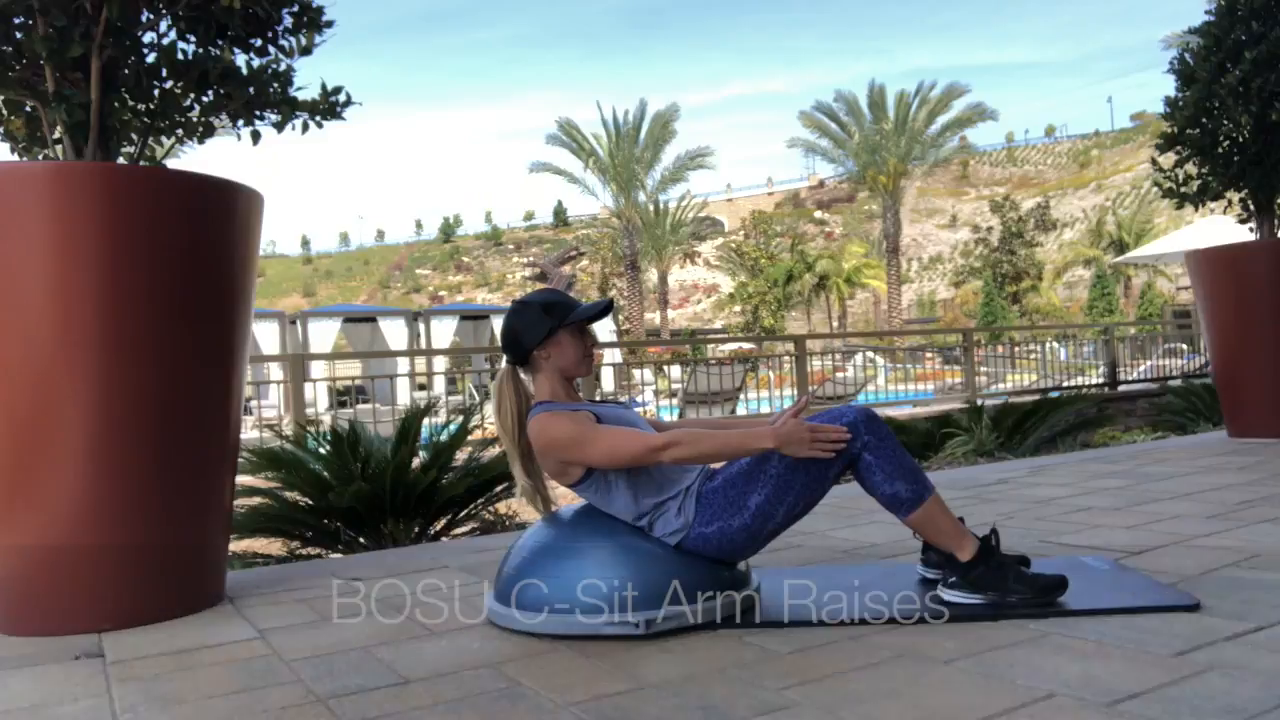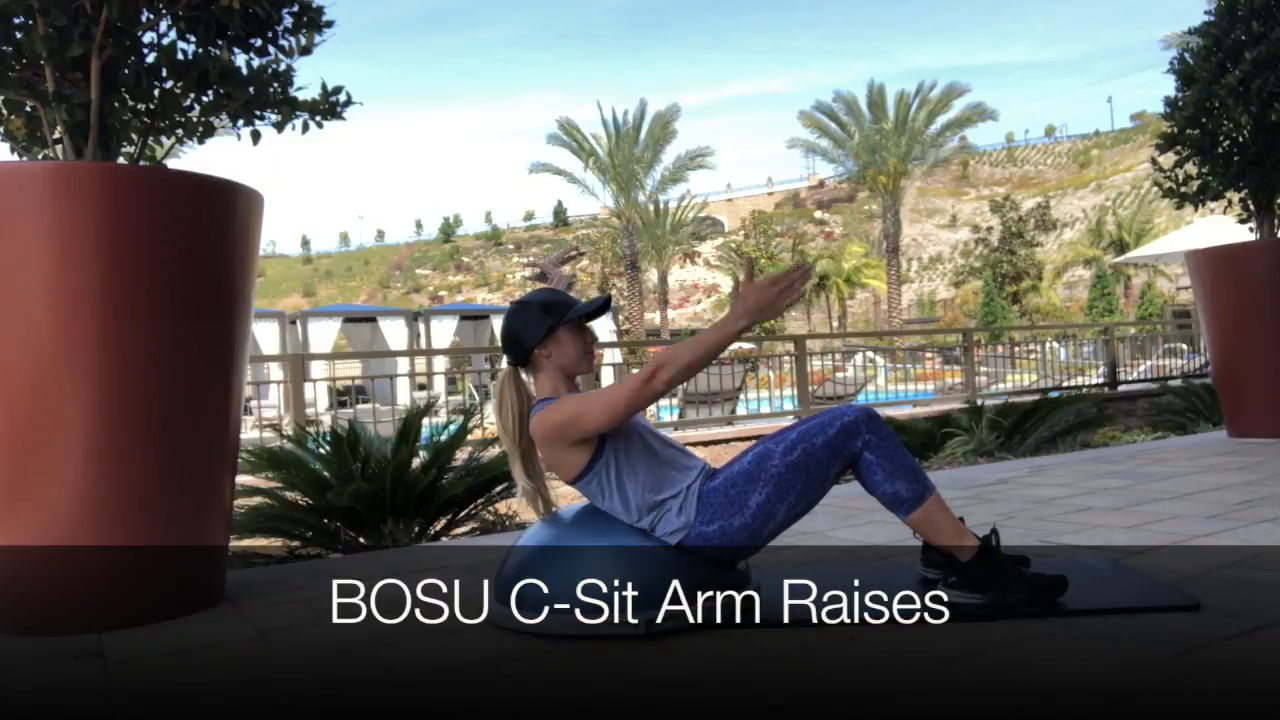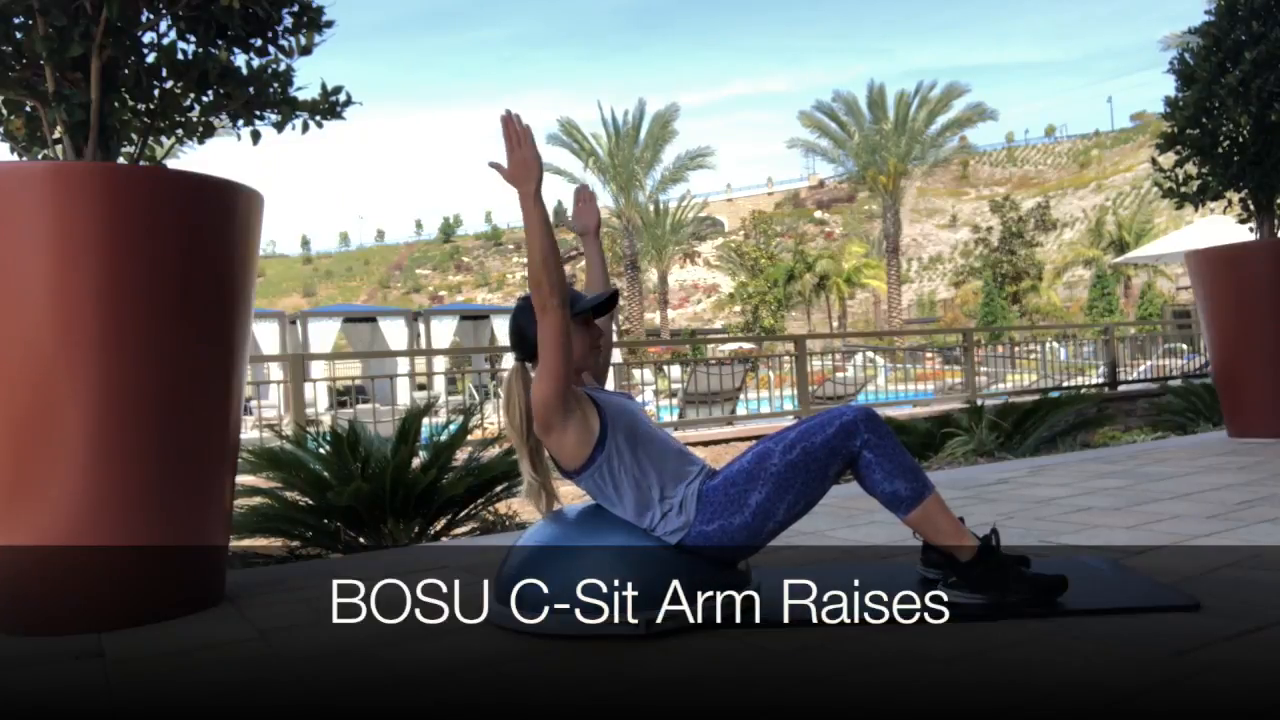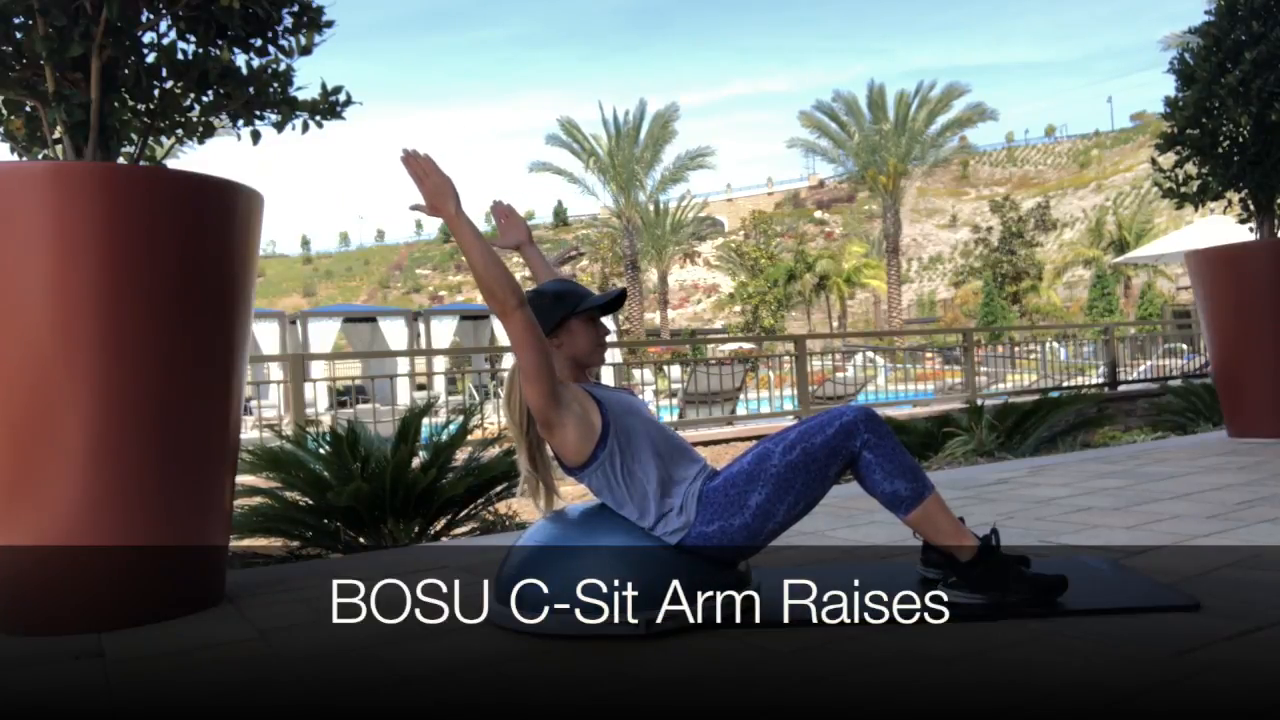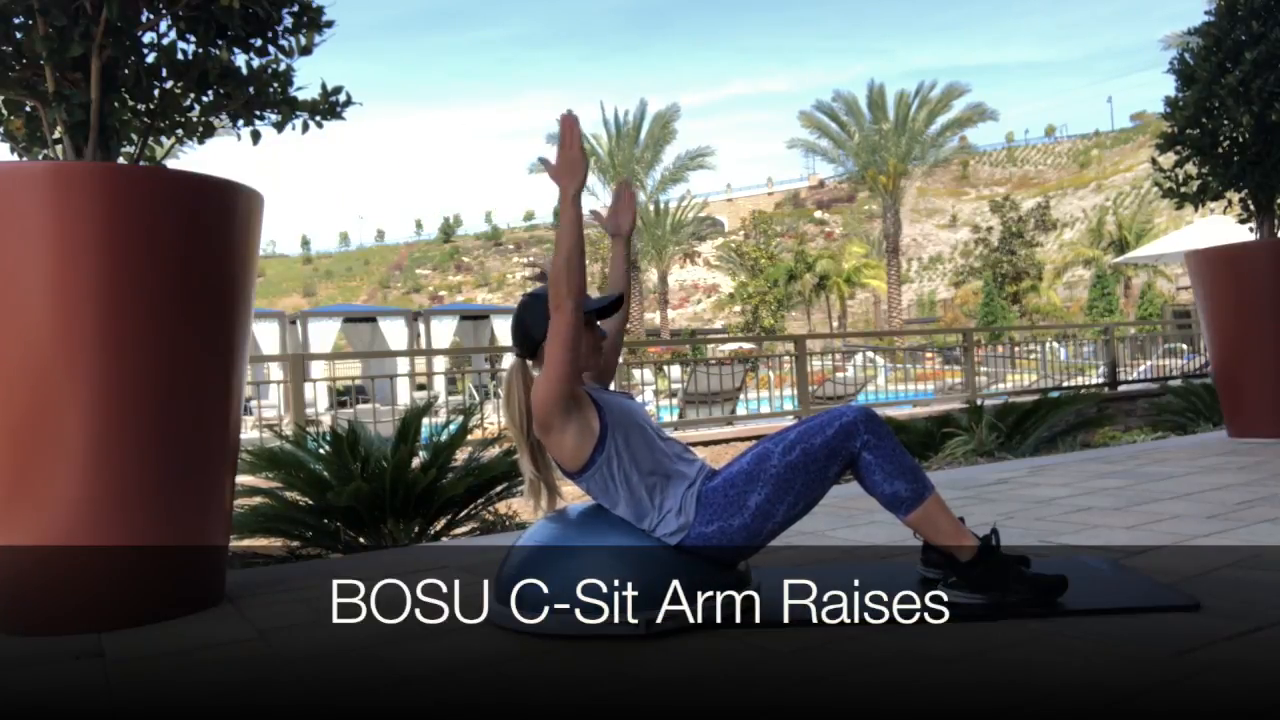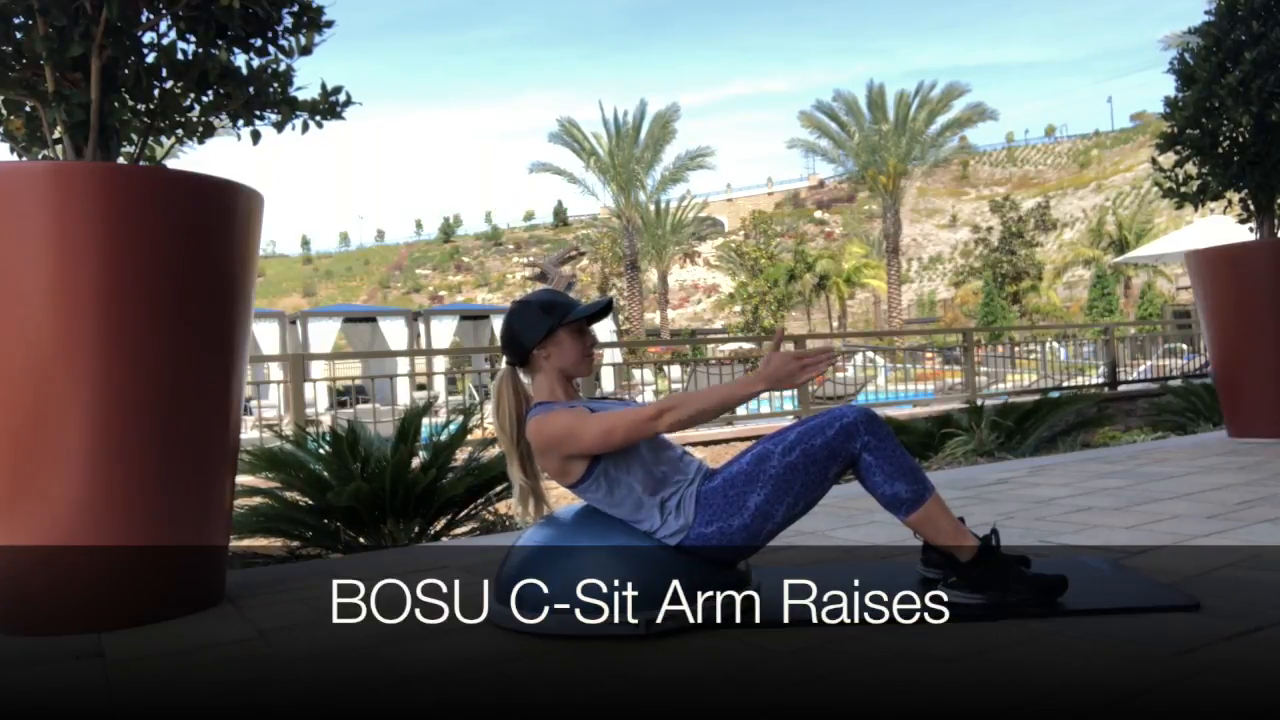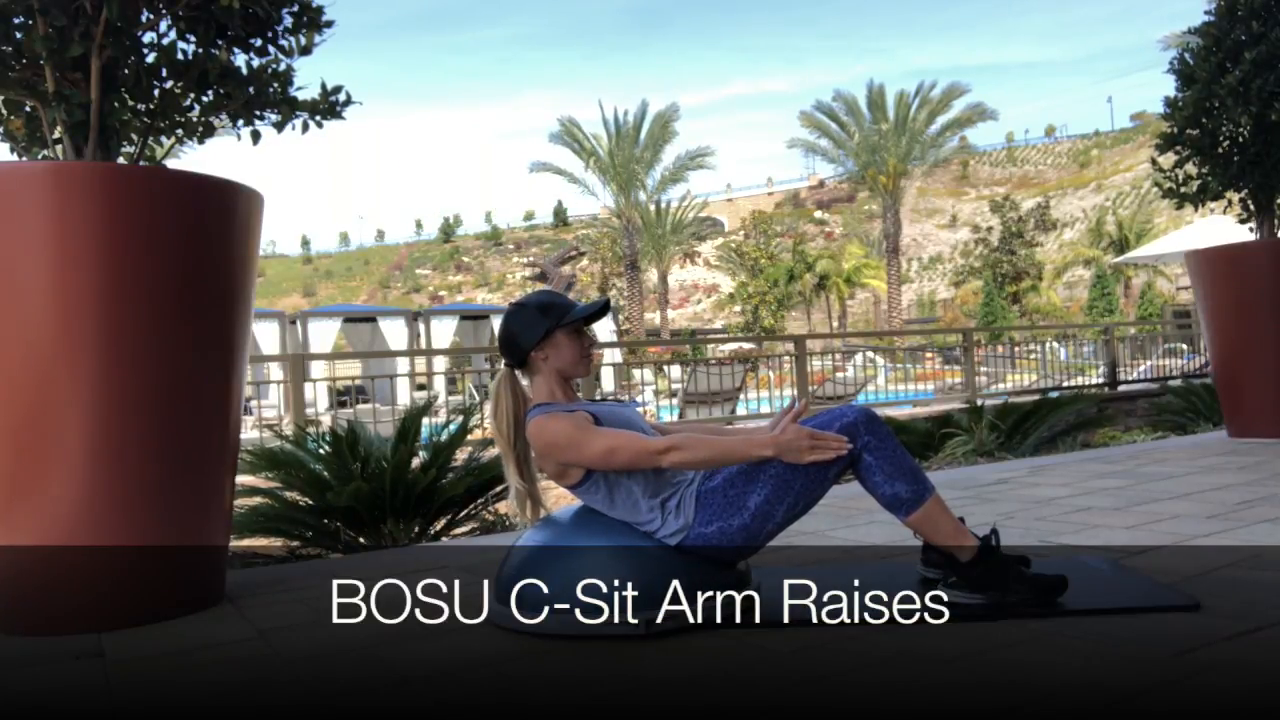
dt=0.5s
person 1, frame 1
left shoulder: (582, 412)
right shoulder: (549, 428)
left elbow: (676, 426)
right elbow: (663, 449)
left wrist: (765, 424)
right wrist: (770, 440)
left hip: (707, 502)
right hip: (701, 522)
left knee: (852, 427)
right knee: (855, 428)
left ankle: (951, 551)
right ankle: (973, 564)
person 1, frame 2
left shoulder: (585, 411)
right shoulder: (552, 430)
left elbow: (661, 380)
right elbow: (652, 381)
left wrist: (741, 318)
right wrist: (741, 318)
left hip: (707, 500)
right hip: (701, 524)
left knee: (853, 424)
right knee: (857, 426)
left ankle: (953, 554)
right ankle: (969, 563)
person 1, frame 3
left shoulder: (583, 393)
right shoulder: (555, 410)
left elbow: (596, 312)
right elbow: (550, 306)
left wrist: (591, 237)
right wrist: (530, 191)
left hip: (708, 506)
right hip: (703, 523)
left knee: (853, 426)
right knee: (857, 428)
left ankle: (953, 550)
right ankle: (971, 562)
person 1, frame 4
left shoulder: (581, 393)
right shoulder: (554, 407)
left elbow: (559, 306)
right elbow: (513, 309)
left wrist: (526, 246)
right wrist: (453, 213)
left hip: (710, 506)
right hip: (708, 521)
left knee: (853, 426)
right knee: (858, 427)
left ankle: (953, 551)
right ankle: (973, 563)
person 1, frame 5
left shoulder: (585, 395)
right shoulder: (556, 409)
left elbow: (608, 320)
right elbow: (564, 311)
left wrist: (620, 241)
right wrist: (570, 193)
left hip: (710, 507)
right hip: (702, 523)
left knee: (851, 425)
right knee: (856, 427)
left ankle: (953, 552)
right ankle: (973, 561)
person 1, frame 6
left shoulder: (577, 410)
right shoulder: (550, 428)
left elbow: (669, 411)
right elbow: (659, 416)
left wrist: (758, 378)
right wrist: (759, 380)
left hip: (707, 500)
right hip: (703, 522)
left knee: (852, 425)
right knee: (856, 428)
left ankle: (952, 552)
right ankle: (973, 565)
person 1, frame 7
left shoulder: (577, 413)
right shoulder: (549, 430)
left elbow: (668, 431)
right elbow: (661, 454)
left wrist: (762, 431)
right wrist: (769, 447)
left hip: (707, 503)
right hip: (702, 522)
left knee: (852, 426)
right knee: (856, 429)
left ankle: (949, 550)
right ankle: (973, 564)
